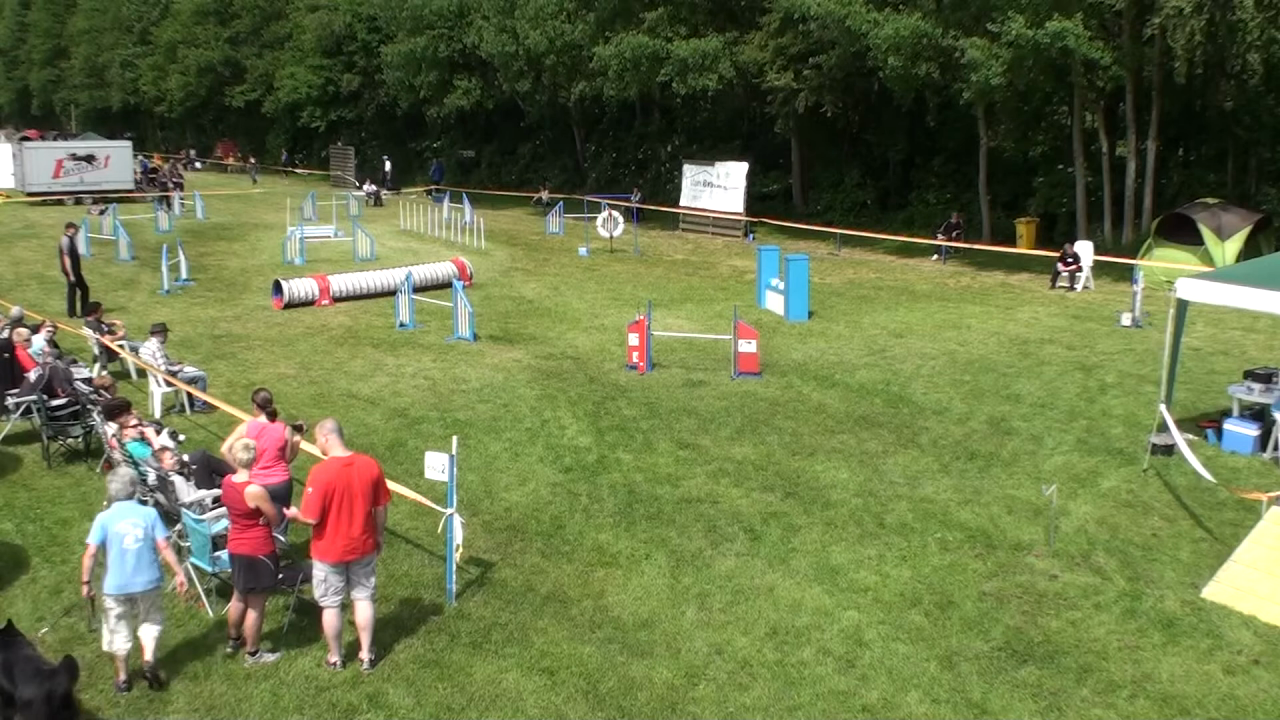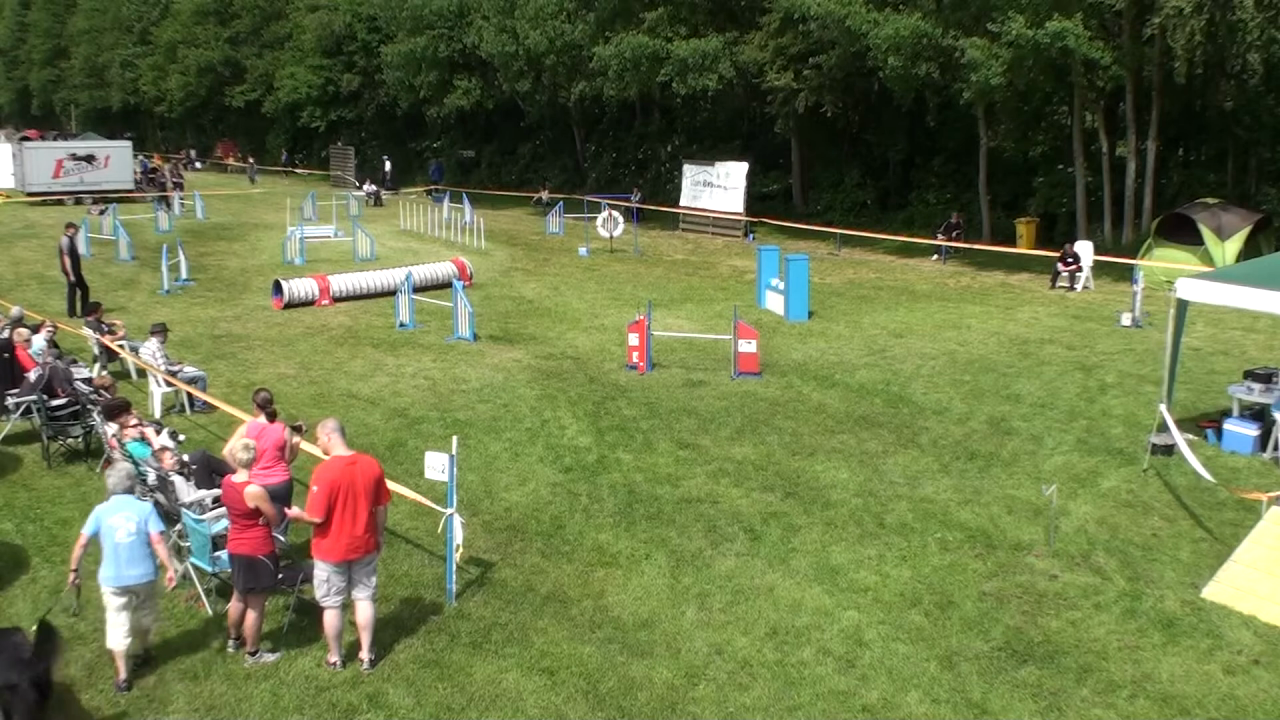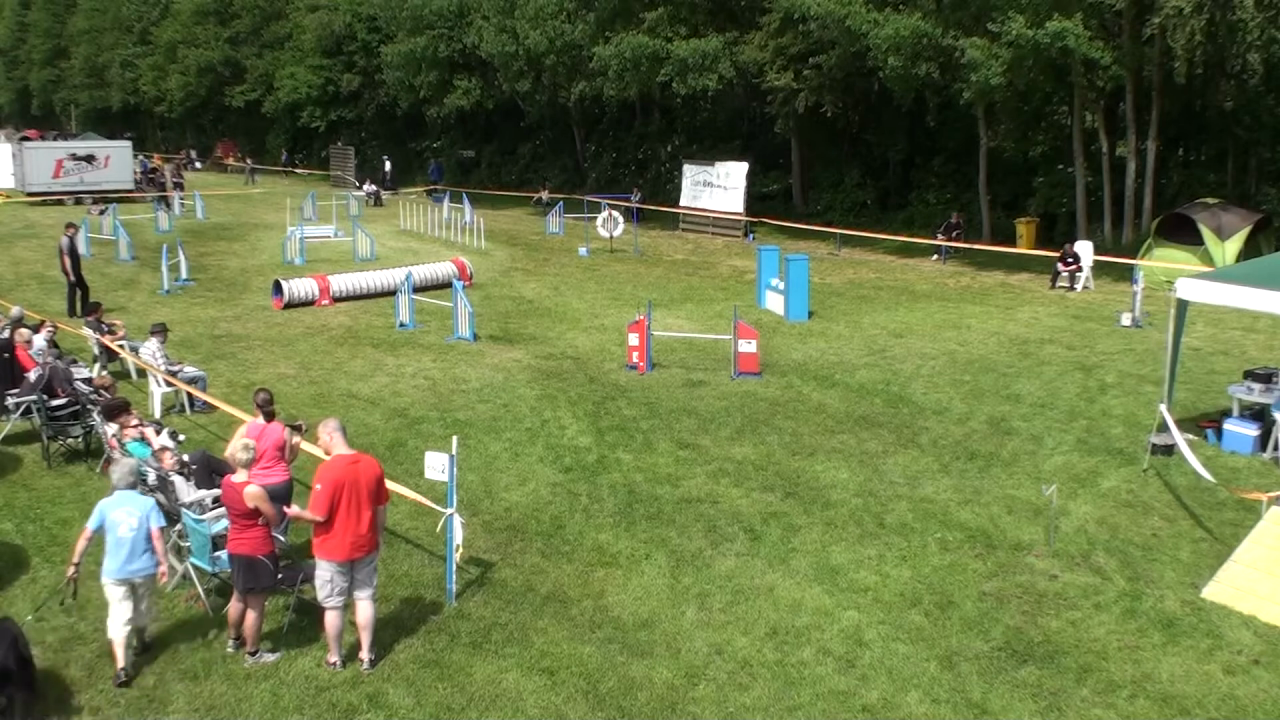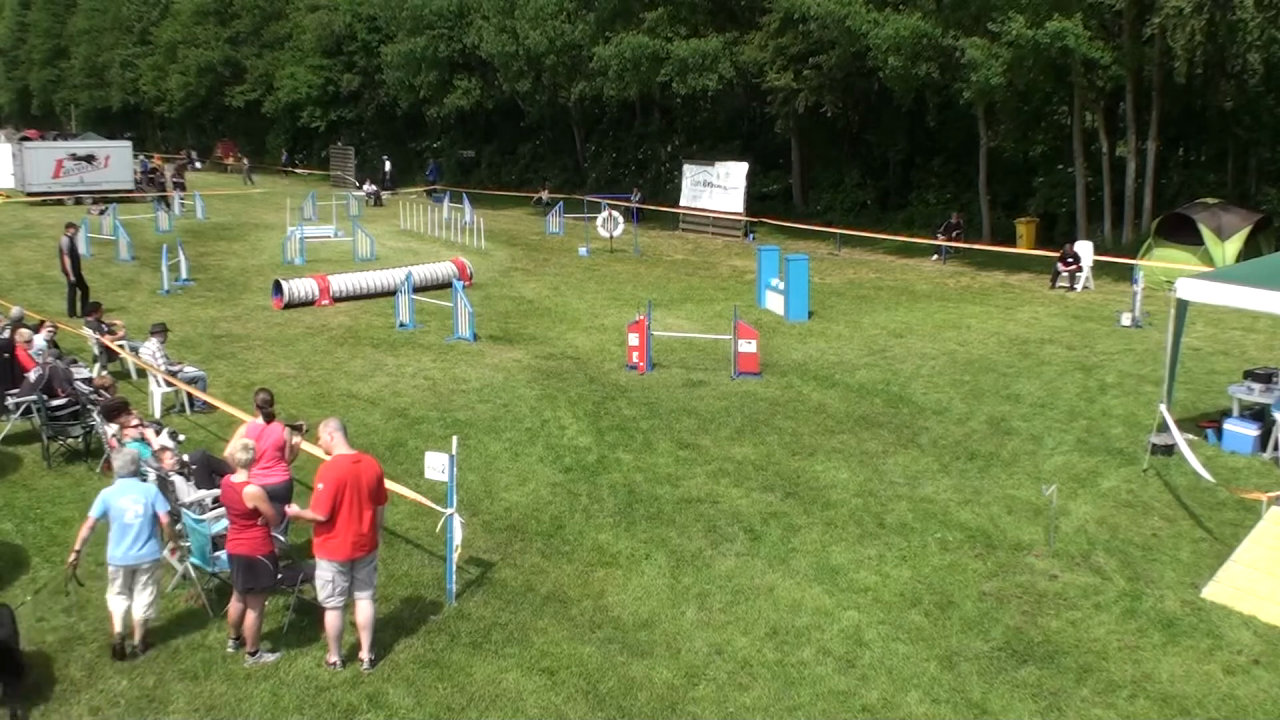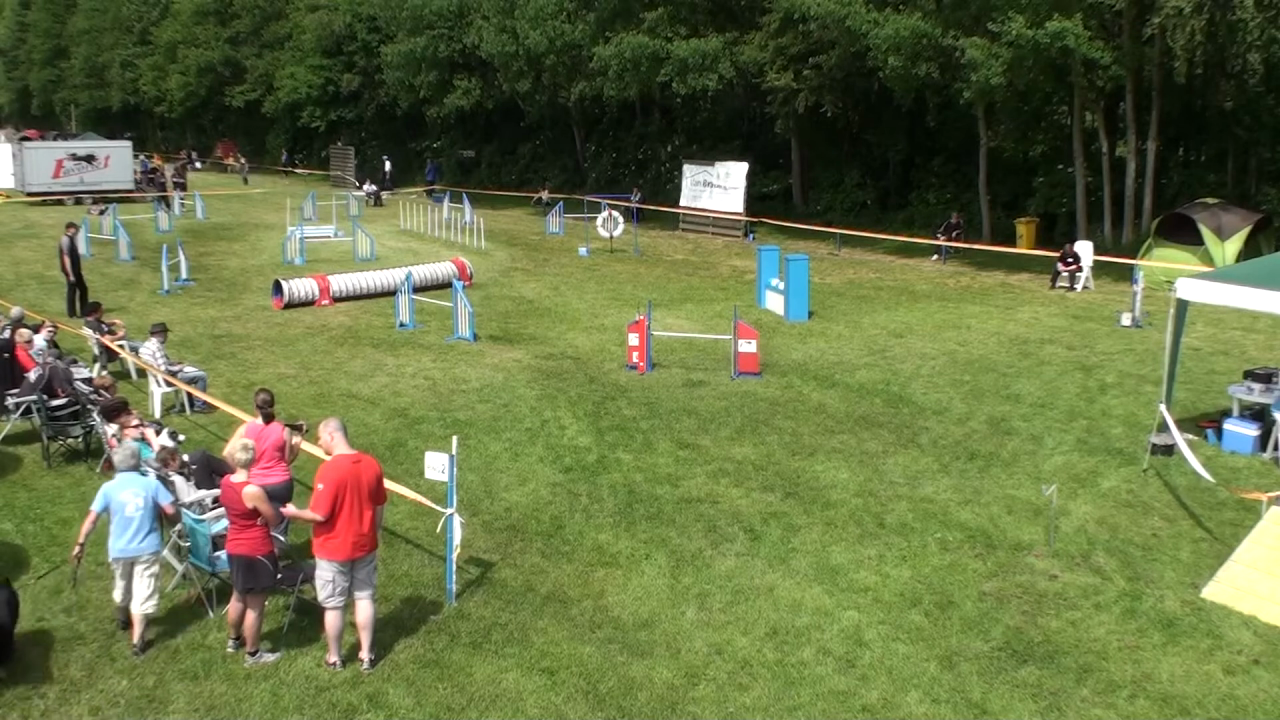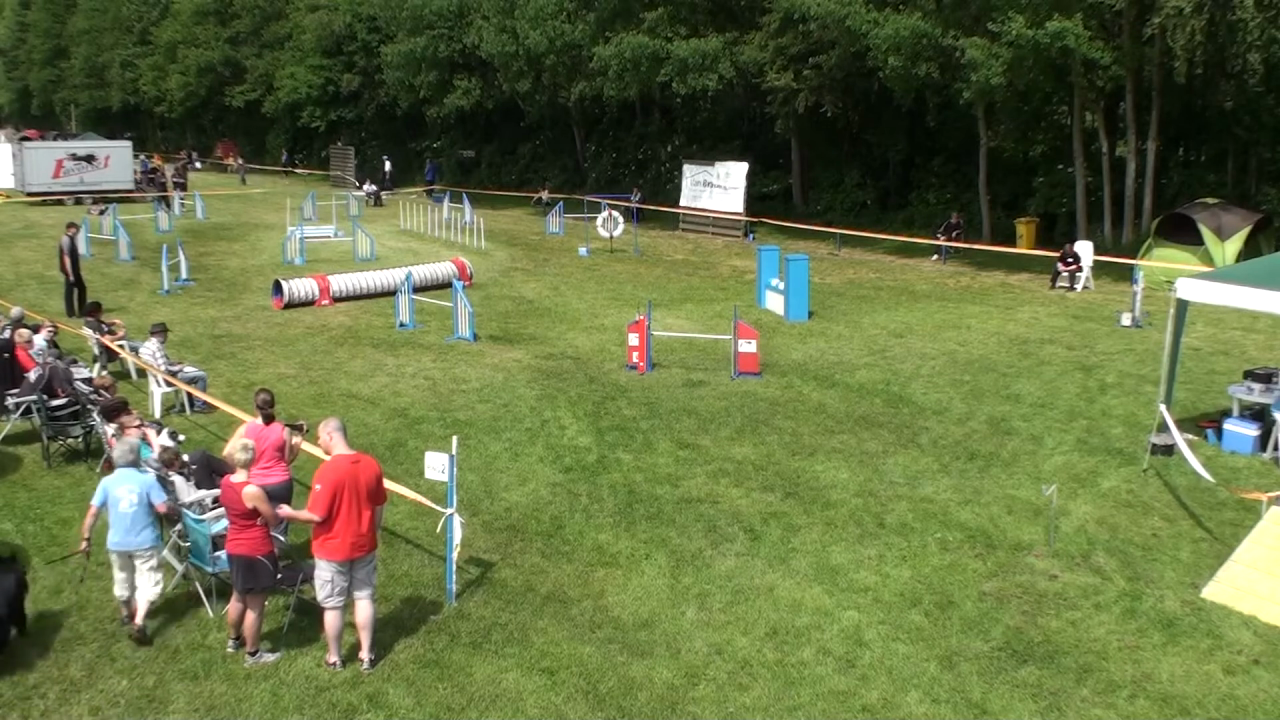
dt=0.2s
person 1, frame 1
left shoulder: (320, 472)
right shoulder: (370, 465)
left elbow: (311, 518)
right elbow: (381, 507)
left wrist: (295, 515)
right wrist: (379, 536)
left hip: (330, 550)
right hip: (363, 546)
left knee: (330, 604)
right knee: (363, 599)
left ankle: (335, 657)
right ankle: (366, 655)
person 1, frame 2
left shoulder: (324, 471)
right shoulder: (371, 464)
left elbow: (316, 517)
right elbow: (381, 507)
left wrist: (298, 515)
right wrist: (379, 536)
left hip: (331, 550)
right hip: (364, 545)
left knee: (331, 604)
right knee: (364, 598)
left ankle: (335, 657)
right ankle: (366, 655)
person 1, frame 3
left shoulder: (328, 469)
right shoulder: (372, 464)
left elbow: (319, 515)
right elbow: (381, 507)
left wrist: (298, 514)
right wrist: (377, 536)
left hip: (333, 549)
right hip: (365, 545)
left knee: (332, 605)
right knee: (365, 598)
left ankle: (335, 657)
right ankle: (366, 655)
person 1, frame 4
left shoulder: (330, 469)
right shoulder: (372, 464)
left elbow: (320, 514)
right elbow: (379, 507)
left wrist: (297, 513)
right wrist: (374, 535)
left hip: (334, 548)
right hip: (365, 545)
left knee: (333, 605)
right knee: (364, 598)
left ankle: (335, 657)
right ankle: (366, 655)
person 1, frame 5
left shoulder: (330, 469)
right shoulder: (371, 464)
left elbow: (320, 515)
right elbow: (378, 507)
left wrist: (295, 513)
left hip: (334, 548)
right hip: (364, 545)
left knee: (333, 604)
right knee: (364, 597)
left ankle: (334, 657)
right ankle: (366, 655)
person 1, frame 6
left shoulder: (328, 470)
right shoulder: (371, 464)
left elbow: (317, 515)
right elbow: (378, 507)
left wrist: (291, 514)
left hip: (333, 549)
right hip: (364, 545)
left knee: (333, 604)
right knee: (364, 598)
left ankle: (334, 657)
right ankle: (366, 655)
person 2, frame 1
left shoulder: (227, 482)
right shoulder: (255, 490)
right elbow: (276, 519)
left hip: (236, 547)
right hip: (257, 552)
left knee: (239, 597)
right knee: (256, 606)
left ankle: (233, 640)
right ankle: (252, 654)
person 2, frame 2
left shoulder: (226, 482)
right shoulder: (255, 490)
right elbow: (276, 519)
left hip: (235, 547)
right hip: (257, 552)
left knee: (239, 597)
right knee: (255, 606)
left ankle: (233, 640)
right ankle: (252, 654)
person 2, frame 3
left shoulder: (226, 482)
right shoulder: (254, 490)
right elbow: (275, 519)
left hip: (235, 547)
right hip: (256, 552)
left knee: (239, 597)
right knee: (255, 606)
left ankle: (233, 640)
right ankle: (252, 654)
person 2, frame 4
left shoulder: (225, 482)
right shoulder: (253, 490)
right elbow: (275, 519)
left hip: (234, 547)
right hip: (256, 552)
left knee: (239, 596)
right knee: (255, 606)
left ankle: (233, 640)
right ankle: (252, 654)
person 2, frame 5
left shoulder: (225, 482)
right shoulder: (253, 490)
right elbow: (274, 519)
left hip: (234, 547)
right hip: (256, 552)
left knee: (238, 596)
right knee: (255, 606)
left ankle: (233, 640)
right ankle: (252, 654)
person 2, frame 6
left shoulder: (225, 482)
right shoulder: (253, 490)
right elbow: (274, 519)
left hip: (234, 547)
right hip: (256, 552)
left knee: (239, 596)
right knee: (255, 606)
left ankle: (234, 640)
right ankle: (253, 654)
person 3, frame 1
left shoulder: (104, 518)
right shoulder: (150, 514)
left elbow: (90, 553)
right elbow: (164, 546)
left wrist: (86, 582)
right wrist: (179, 573)
left hip: (116, 586)
right hip: (148, 582)
left knee: (118, 631)
right knee: (151, 621)
left ankle: (123, 678)
right ankle: (149, 663)
person 3, frame 2
left shoulder: (101, 510)
right shoulder: (146, 508)
left elbow: (82, 543)
right elbow: (157, 540)
left wrist: (74, 570)
right wrist: (169, 567)
left hip: (113, 579)
right hip: (143, 575)
left knee: (118, 626)
right knee: (146, 613)
left ankle: (123, 677)
right ankle: (144, 652)
person 3, frame 3
left shoulder: (104, 505)
right shoulder: (148, 503)
left elbow: (86, 536)
right elbow: (156, 537)
left wrist: (74, 564)
right wrist: (163, 563)
left hip: (114, 571)
right hip: (144, 569)
left knee: (119, 617)
right knee: (142, 607)
left ankle: (122, 667)
right ankle: (140, 643)
person 3, frame 4
left shoulder: (107, 494)
right shoulder: (151, 490)
left elbow: (89, 525)
right elbow: (165, 521)
left wrist: (76, 551)
right wrist: (171, 541)
left hip: (119, 557)
right hip: (148, 556)
left knee: (118, 596)
right knee: (143, 599)
left ankle: (118, 636)
right ankle: (138, 642)
person 3, frame 5
left shoulder: (108, 488)
right shoulder: (151, 484)
left elbow: (92, 519)
right elbow: (171, 511)
left wrist: (80, 544)
right wrist: (172, 517)
left hip: (119, 550)
right hip: (147, 549)
left knee: (122, 587)
right knee: (143, 594)
left ankle: (123, 619)
right ankle: (137, 641)
person 3, frame 6
left shoulder: (107, 482)
right shoulder: (148, 479)
left elbow: (92, 513)
right elbow: (162, 509)
left wrist: (86, 539)
left hip: (117, 542)
right hip: (145, 542)
left knee: (123, 580)
right knee: (147, 583)
left ankle: (126, 614)
right ankle: (138, 624)
